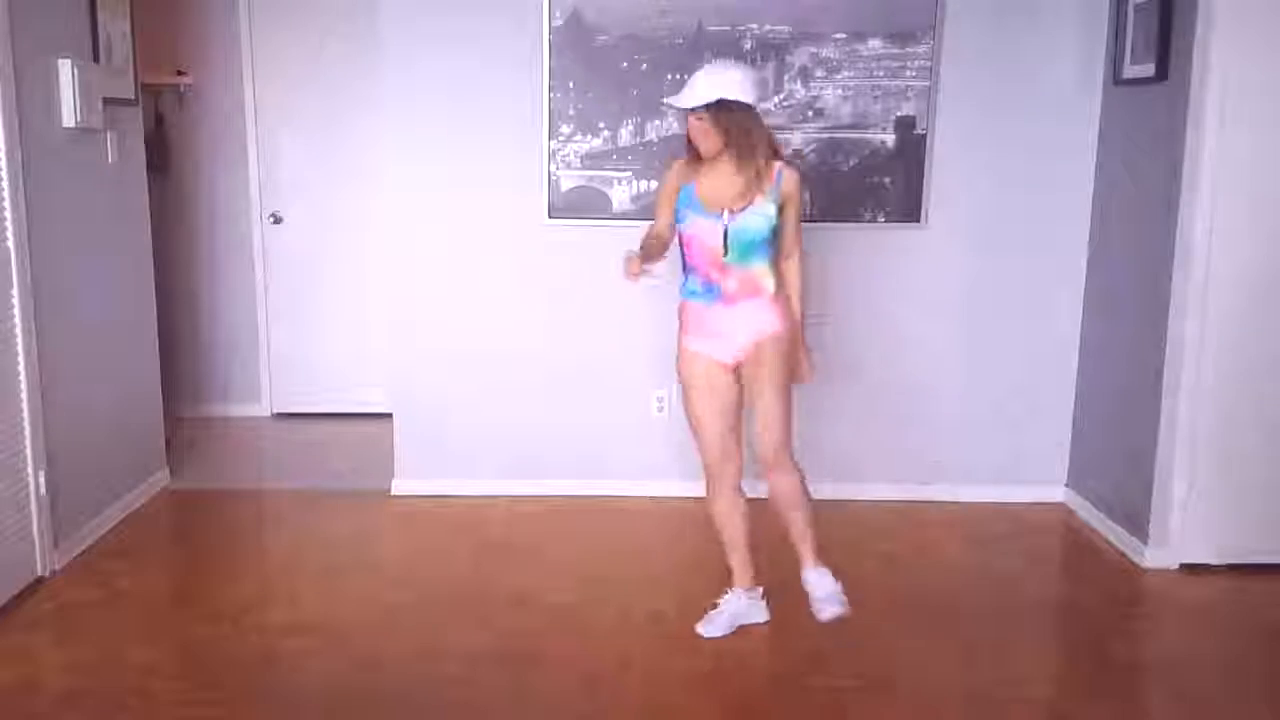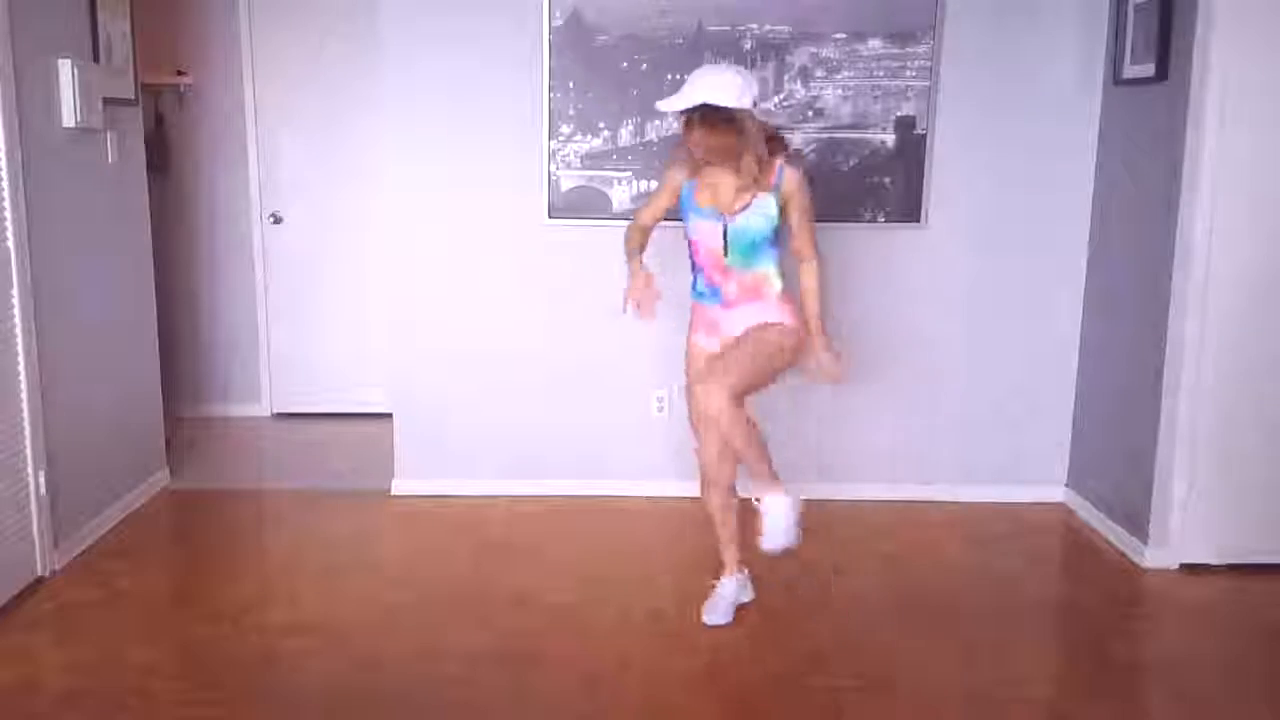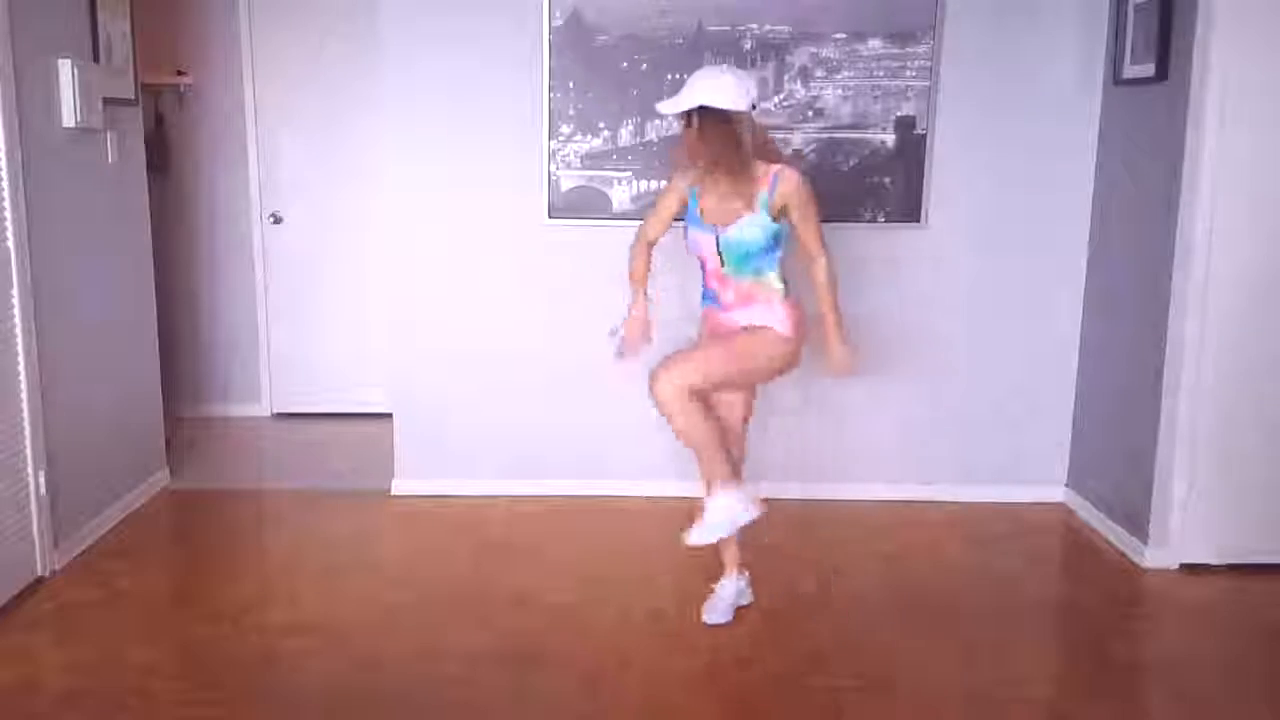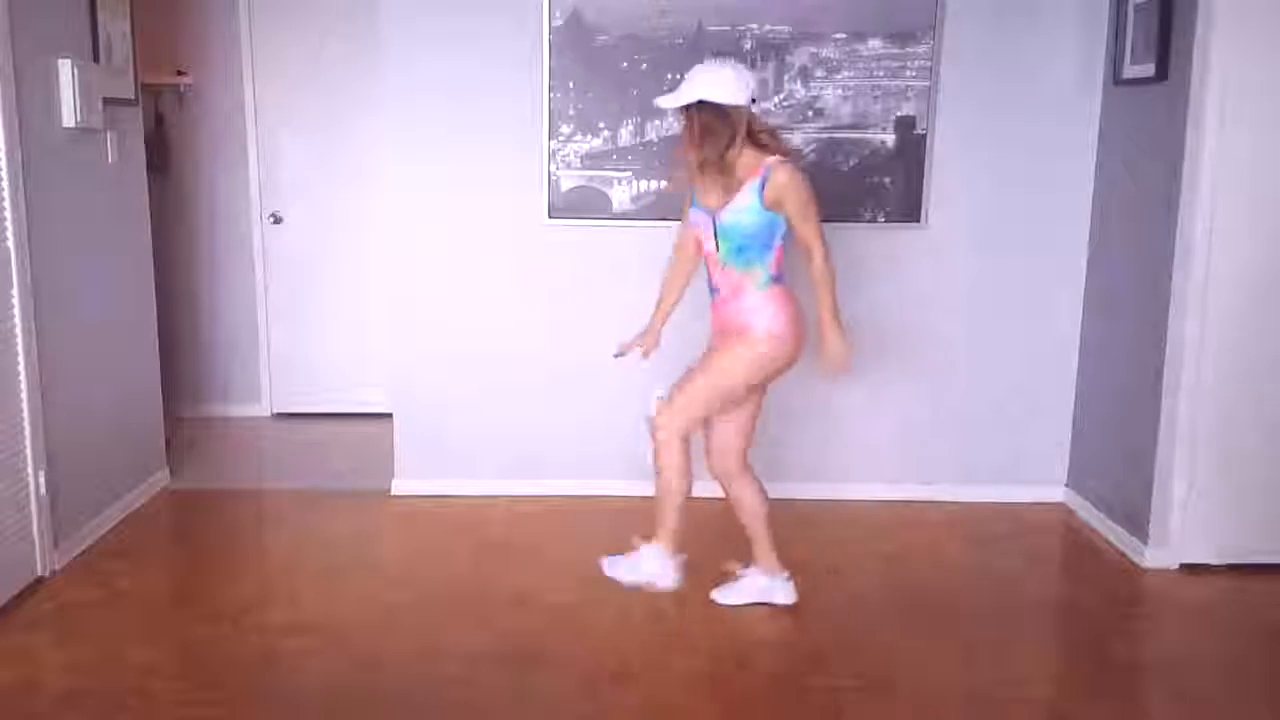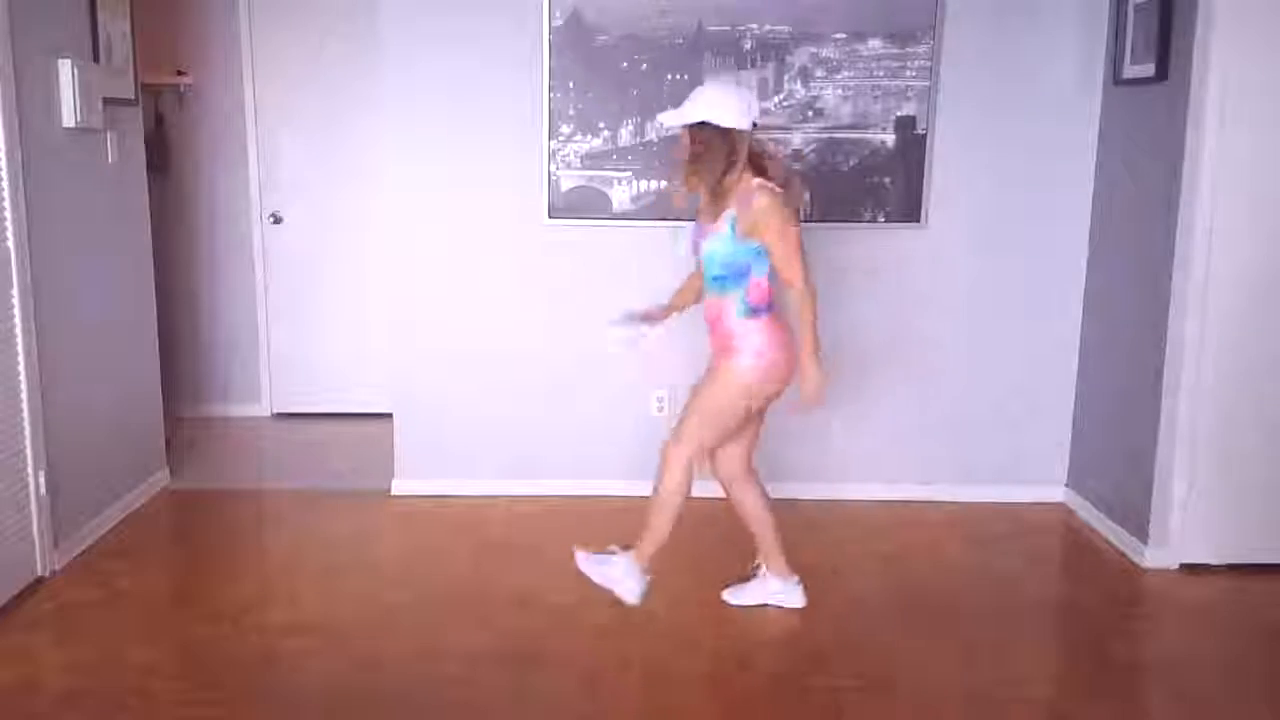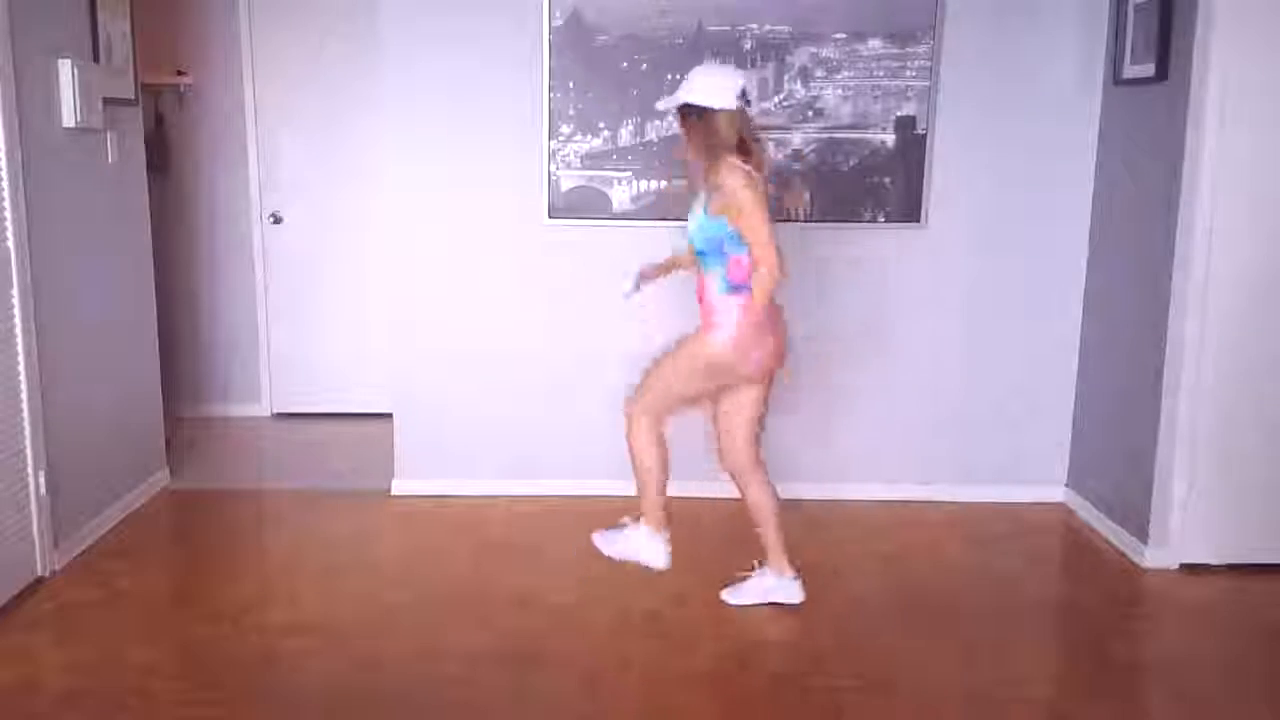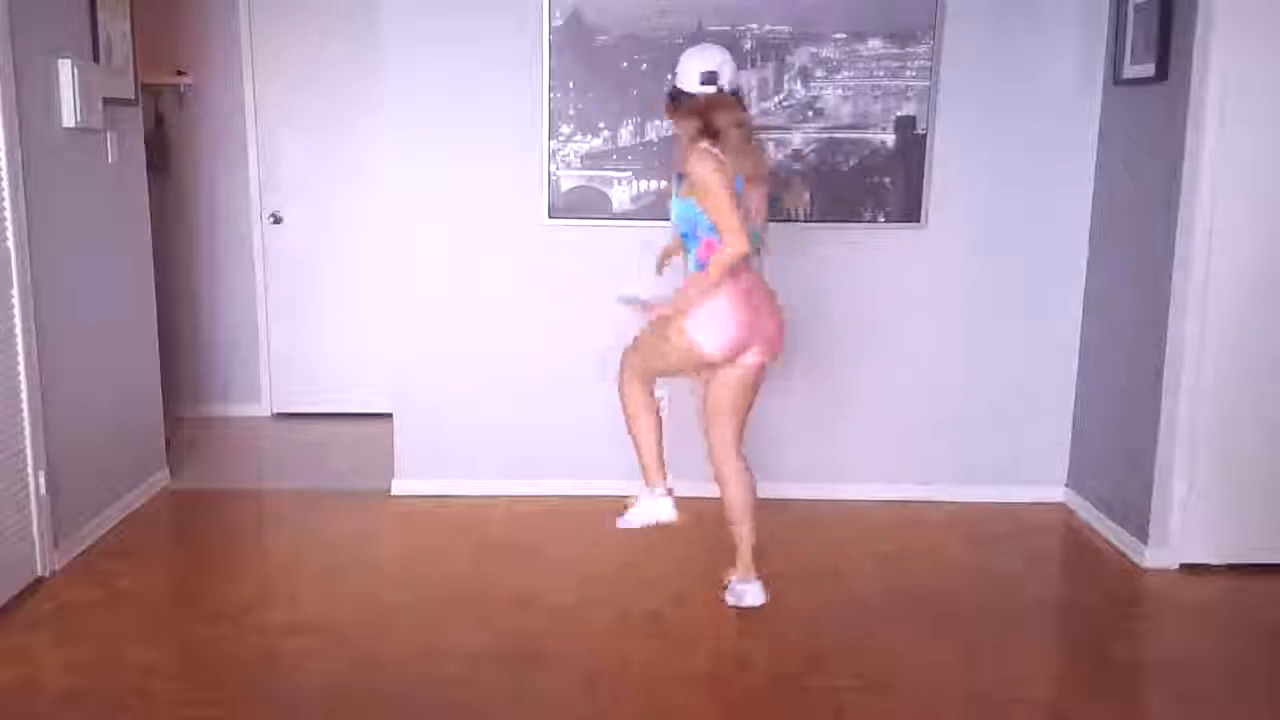
dt=0.1s
person 1, frame 1
left shoulder: (780, 179)
right shoulder: (681, 175)
left elbow: (790, 258)
right elbow: (657, 238)
left wrist: (797, 335)
right wrist: (643, 253)
left hip: (764, 327)
right hip: (701, 334)
left knee: (773, 452)
right knee: (720, 469)
left ankle: (814, 570)
right ankle: (744, 593)
person 1, frame 2
left shoulder: (783, 178)
right shoulder: (684, 175)
left elbow: (806, 258)
right elbow: (641, 223)
left wrist: (816, 334)
right wrist: (636, 265)
left hip: (770, 323)
right hip: (709, 329)
left knee: (714, 391)
right knee: (713, 466)
left ankle: (773, 489)
right ankle: (732, 575)
person 1, frame 3
left shoulder: (782, 184)
right shoulder: (689, 181)
left elbow: (818, 257)
right elbow: (645, 238)
left wrist: (834, 332)
right wrist: (637, 301)
left hip: (770, 328)
right hip: (717, 329)
left knee: (668, 382)
right knee: (720, 457)
left ankle: (728, 492)
right ankle: (733, 576)
person 1, frame 4
left shoulder: (777, 175)
right shoulder: (702, 177)
left elbow: (816, 251)
right elbow: (684, 257)
left wrist: (831, 326)
right wrist: (655, 326)
left hip: (765, 329)
right hip: (730, 328)
left knee: (669, 423)
right knee: (726, 458)
left ankle: (660, 553)
right ankle: (768, 573)
person 1, frame 5
left shoulder: (761, 200)
right shoulder: (717, 199)
left elbow: (798, 282)
left wrist: (810, 357)
right wrist: (663, 310)
left hip: (755, 355)
right hip: (740, 353)
left knee: (677, 458)
right knee: (732, 467)
left ankle: (634, 569)
right ankle: (781, 577)
person 1, frame 6
left shoulder: (731, 180)
right shoulder: (726, 176)
left elbow: (769, 264)
left wrist: (751, 336)
right wrist: (670, 263)
left hip: (735, 331)
right hip: (735, 329)
left knee: (642, 409)
right knee: (740, 457)
left ankle: (651, 532)
right ankle: (778, 573)
person 1, frame 7
left shoulder: (699, 159)
right shoulder: (746, 152)
left elbow: (737, 243)
left wrist: (684, 301)
left hip: (717, 312)
right hip: (757, 312)
left knee: (632, 373)
right knee: (725, 446)
left ankle: (655, 492)
right ankle: (746, 577)
